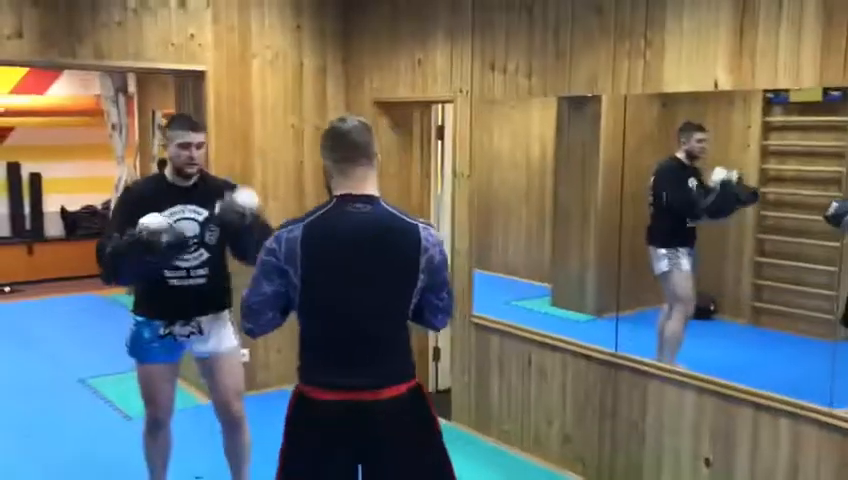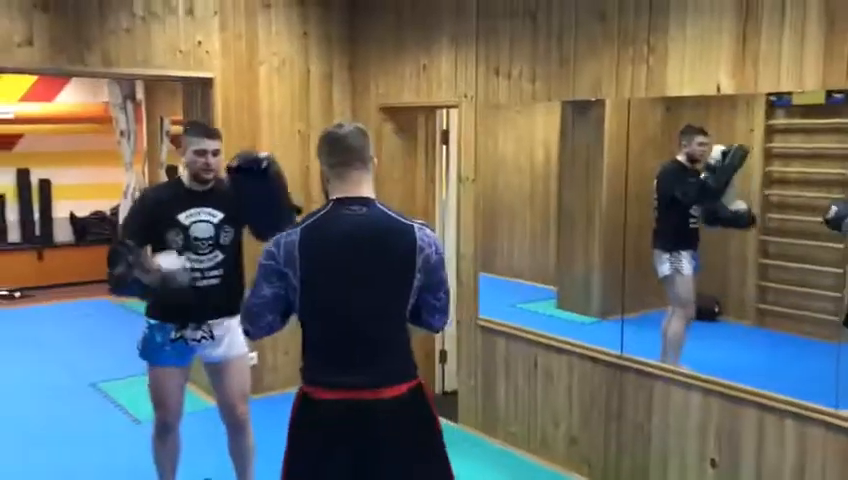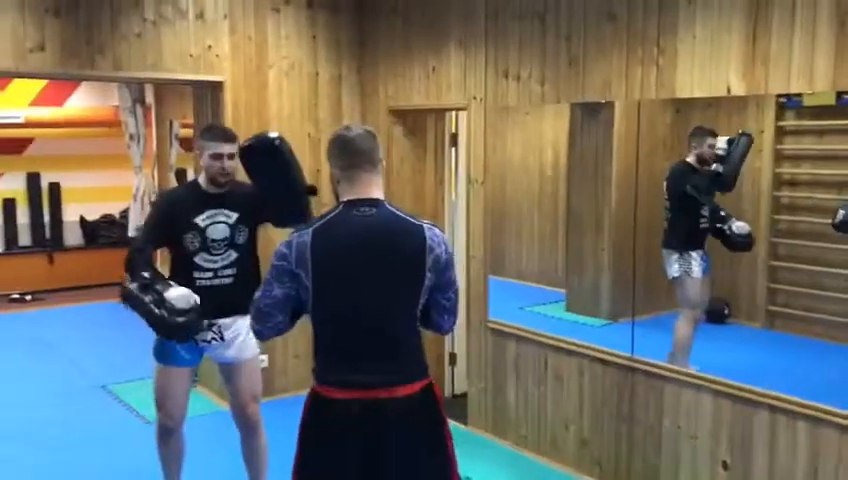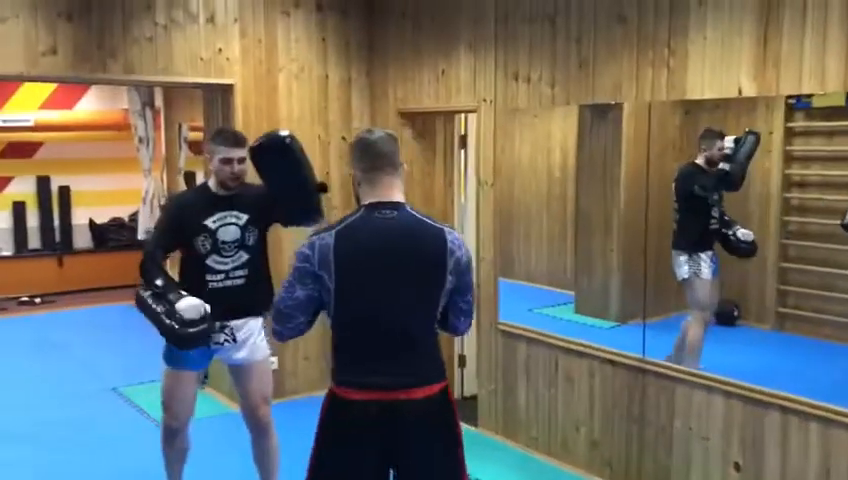
dt=0.1s
person 1, frame 1
left shoulder: (223, 193)
right shoulder: (139, 195)
left elbow: (264, 243)
right elbow: (106, 255)
left wrist: (250, 223)
right wrist: (139, 240)
left hip: (212, 317)
right hip: (157, 321)
left knee: (232, 413)
right knee: (157, 417)
person 1, frame 2
left shoulder: (236, 195)
right shoulder: (155, 199)
left elbow: (281, 230)
right elbow: (120, 254)
right wrist: (149, 273)
left hip: (224, 321)
right hip: (170, 323)
left knee: (237, 417)
right knee: (166, 419)
person 1, frame 3
left shoulder: (250, 197)
right shoulder: (173, 202)
right elbow: (138, 255)
right wrist: (164, 289)
left hip: (236, 322)
left knee: (250, 418)
right knee: (168, 421)
person 1, frame 4
left shoulder: (260, 199)
right shoulder: (183, 205)
right elbow: (151, 261)
right wrist: (174, 297)
left hip: (246, 323)
left knee: (260, 418)
right knee: (174, 423)
person 2, frame 1
left shoulder: (291, 238)
right shoulder: (422, 238)
left elbow: (254, 322)
right elbow: (438, 317)
left hip: (320, 403)
right hip: (395, 401)
person 2, frame 2
left shoulder: (291, 243)
right shoulder: (419, 238)
left elbow: (255, 324)
right elbow: (436, 319)
left hip: (324, 404)
right hip: (397, 402)
person 2, frame 3
left shoulder: (302, 244)
right shoulder: (428, 239)
left elbow: (264, 324)
right elbow: (444, 321)
left hip: (335, 403)
right hip: (408, 400)
person 2, frame 4
left shoulder: (324, 245)
right shoulder: (447, 241)
left elbow: (284, 326)
right elbow: (458, 323)
left hip: (352, 404)
right hip: (425, 402)
person 3, frame 1
left shoulder: (691, 171)
right shoulder: (668, 171)
left elbow: (701, 203)
right elbow: (683, 207)
left wrist: (727, 187)
right wrist: (714, 187)
left hip: (681, 246)
right hip: (667, 247)
left knee: (673, 304)
right knee: (684, 307)
left ankle: (661, 359)
right ankle: (668, 367)
person 3, frame 2
left shoulder: (693, 172)
right shoulder: (670, 172)
left elbow: (705, 204)
right elbow: (694, 195)
left wrist: (731, 212)
right wrist: (715, 165)
left hip: (686, 247)
right hip: (671, 249)
left knee: (678, 308)
right knee: (684, 311)
left ankle: (666, 361)
right ankle: (671, 369)
person 3, frame 3
left shoulder: (701, 174)
right shoulder: (679, 173)
left elbow: (709, 209)
right elbow: (704, 190)
left wrist: (732, 224)
left hip: (696, 249)
right hip: (680, 251)
left knee: (700, 305)
right knee: (691, 312)
left ankle: (674, 360)
right ankle: (680, 370)
person 3, frame 4
left shoulder: (710, 175)
right shoulder: (688, 174)
left elbow: (716, 211)
right elbow: (710, 188)
left wrist: (735, 230)
right wrist: (727, 160)
left hip: (705, 250)
right hip: (690, 252)
left knee: (701, 309)
right knee: (702, 313)
left ankle: (676, 357)
right ankle: (691, 372)
